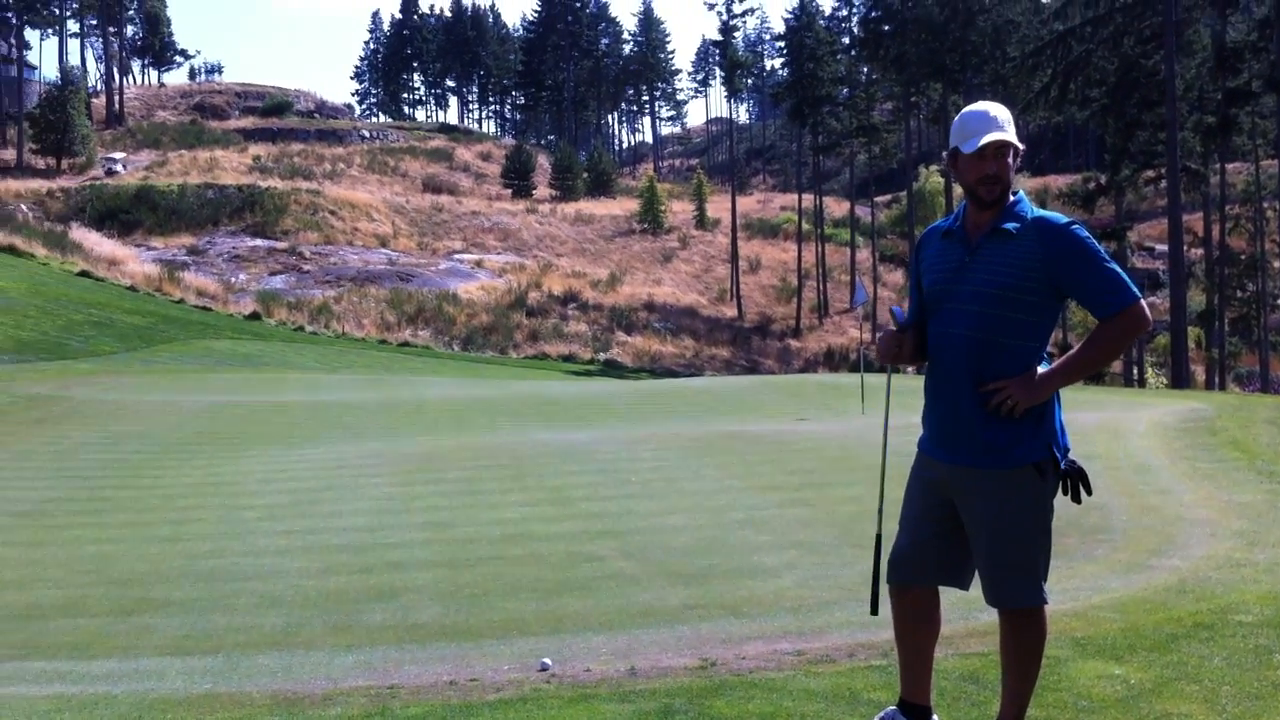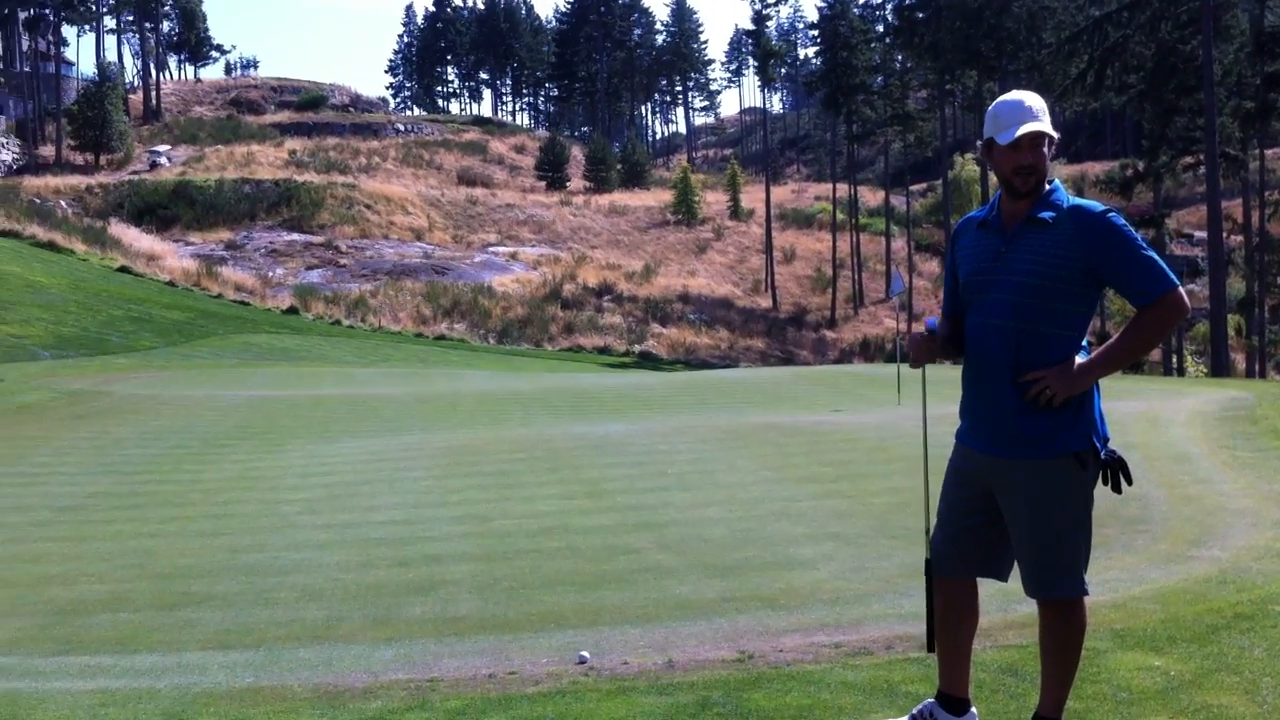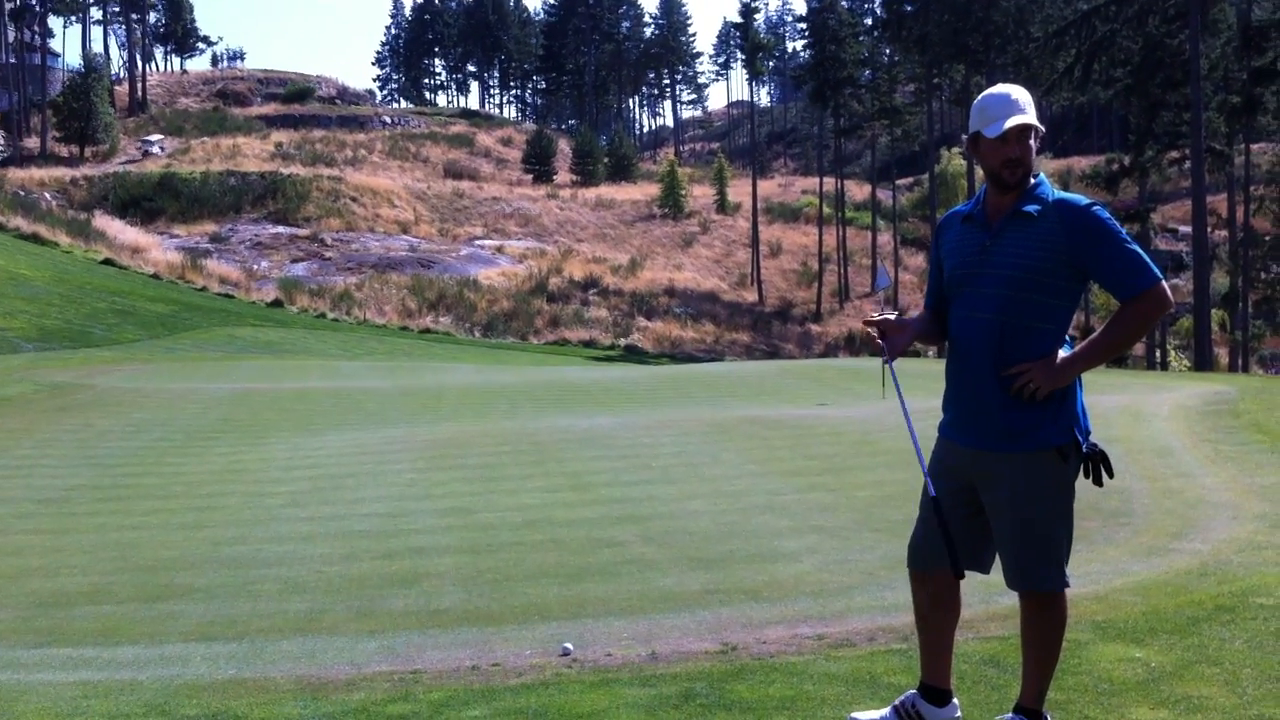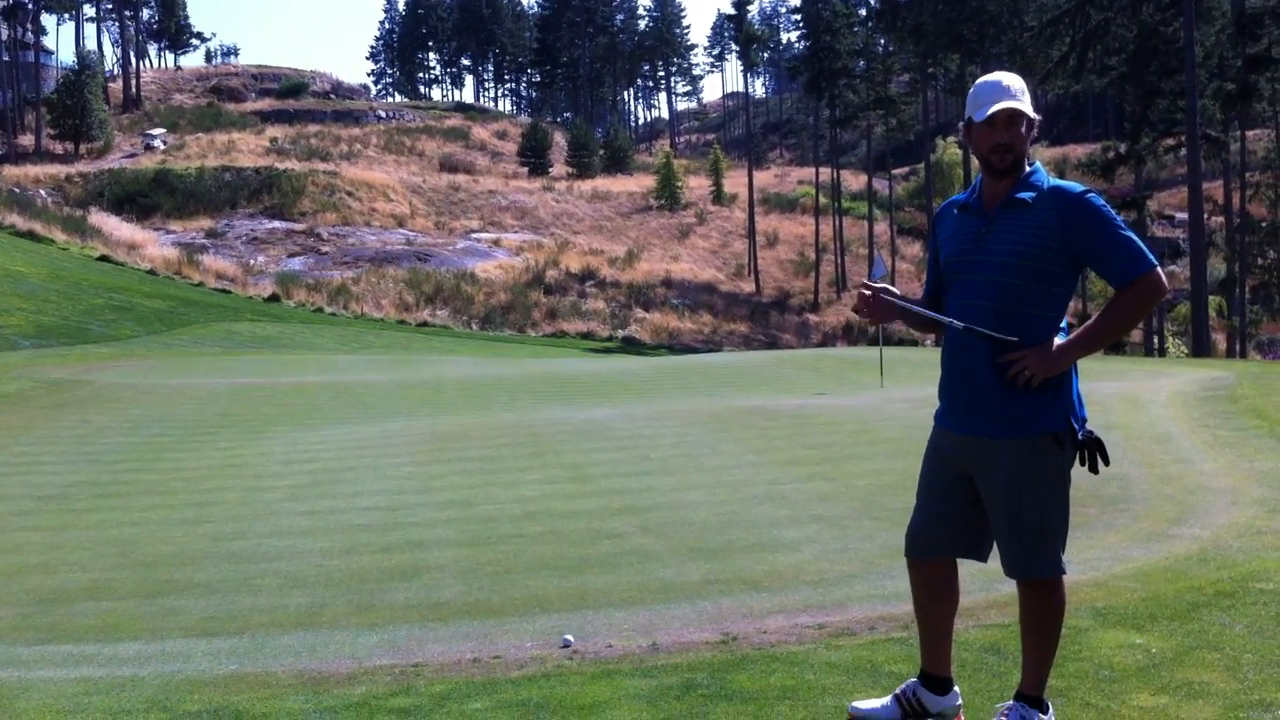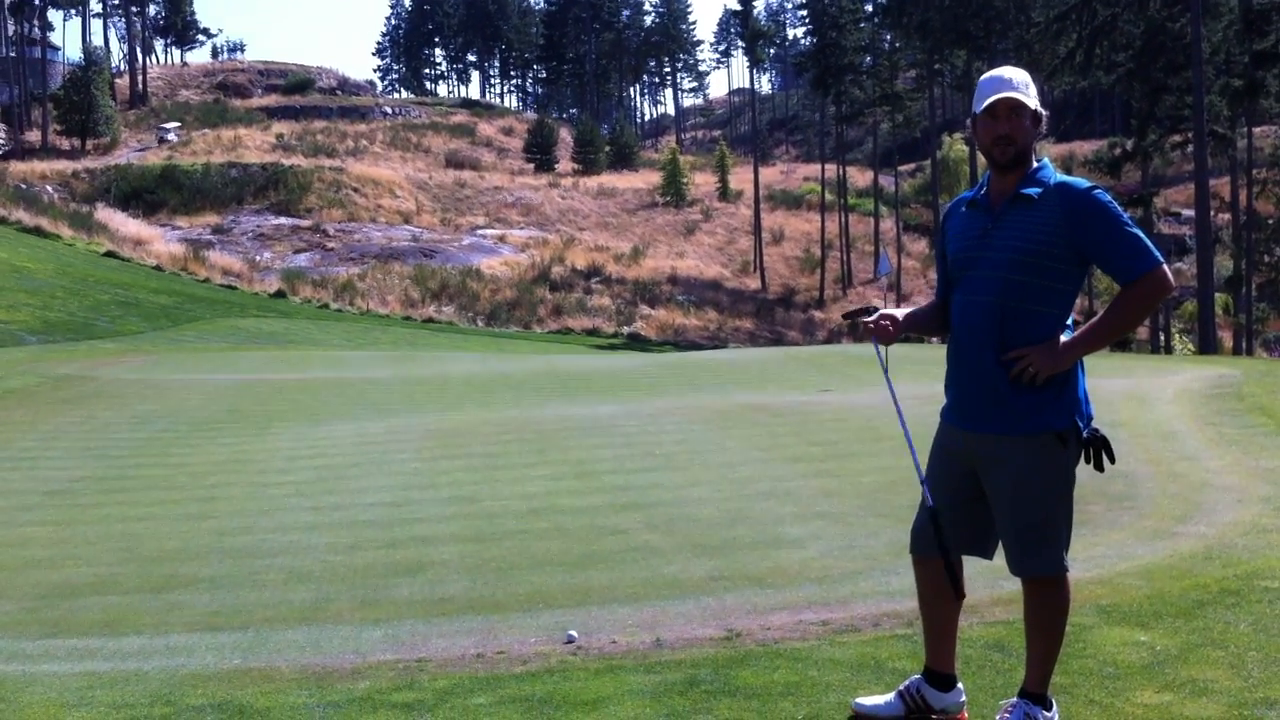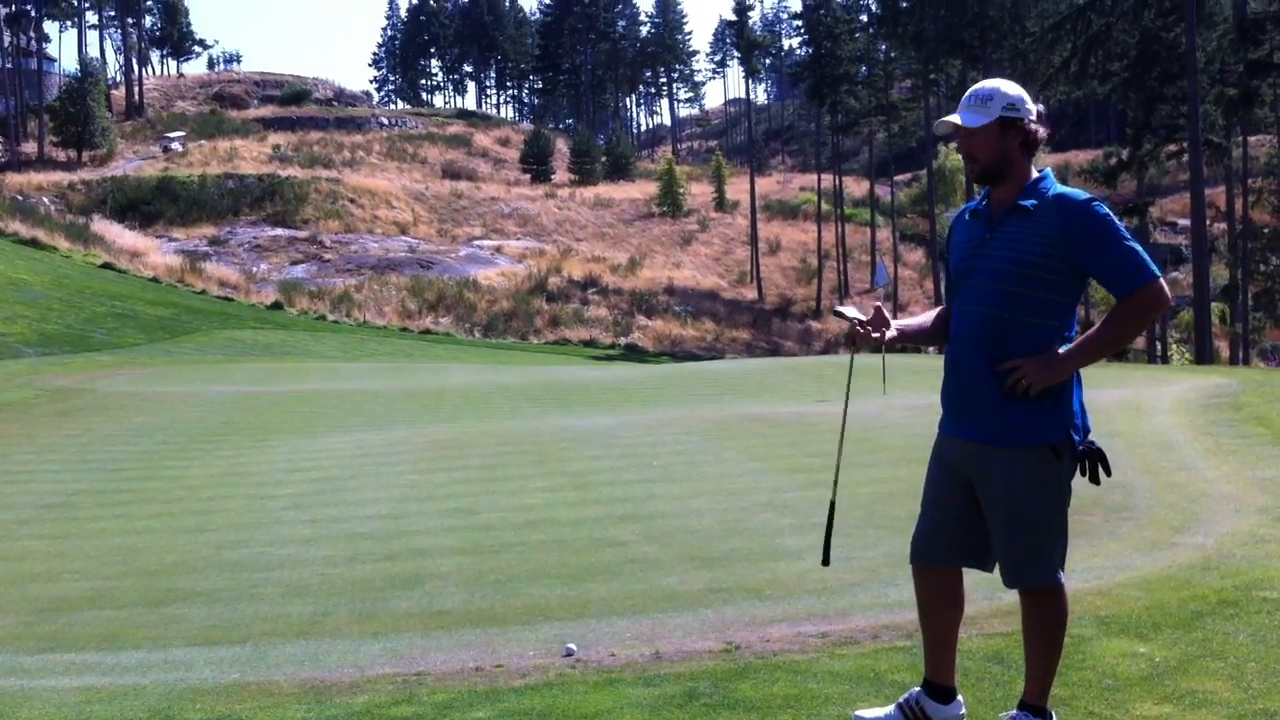
dt=0.4s
person 1, frame 1
left shoulder: (1054, 236)
right shoulder: (931, 242)
left elbow: (1132, 316)
left wrist: (1050, 378)
right wrist: (899, 346)
left hip: (1015, 456)
right hip: (939, 450)
left knee: (1018, 597)
right knee: (909, 578)
person 1, frame 2
left shoulder: (1090, 225)
right shoulder: (967, 234)
left elbow: (1170, 304)
left wrist: (1089, 369)
right wrist: (931, 344)
left hip: (1055, 447)
right hip: (977, 442)
left knee: (1057, 589)
right knee: (947, 570)
person 1, frame 3
left shoulder: (1074, 218)
right shoulder: (952, 226)
left elbow: (1152, 297)
left wrist: (1071, 364)
right wrist: (908, 329)
left hip: (1036, 439)
right hip: (959, 434)
left knee: (1037, 580)
right knee: (929, 563)
person 1, frame 4
left shoulder: (1068, 205)
right shoulder: (949, 215)
left elbow: (1147, 284)
left wrist: (1066, 350)
right wrist: (894, 306)
left hip: (1031, 427)
right hip: (956, 422)
left knee: (1036, 568)
right knee: (926, 550)
person 1, frame 5
left shoulder: (1075, 202)
right shoulder: (959, 212)
left elbow: (1154, 281)
left wrist: (1071, 347)
right wrist: (903, 320)
left hip: (1037, 423)
right hip: (961, 419)
left knee: (1039, 566)
right knee: (931, 548)
person 1, frame 6
left shoulder: (1072, 214)
right shoulder: (965, 222)
left elbow: (1151, 296)
left wrist: (1064, 361)
right wrist: (897, 328)
left hip: (1033, 434)
right hip: (958, 431)
left knee: (1036, 576)
right knee: (933, 559)
